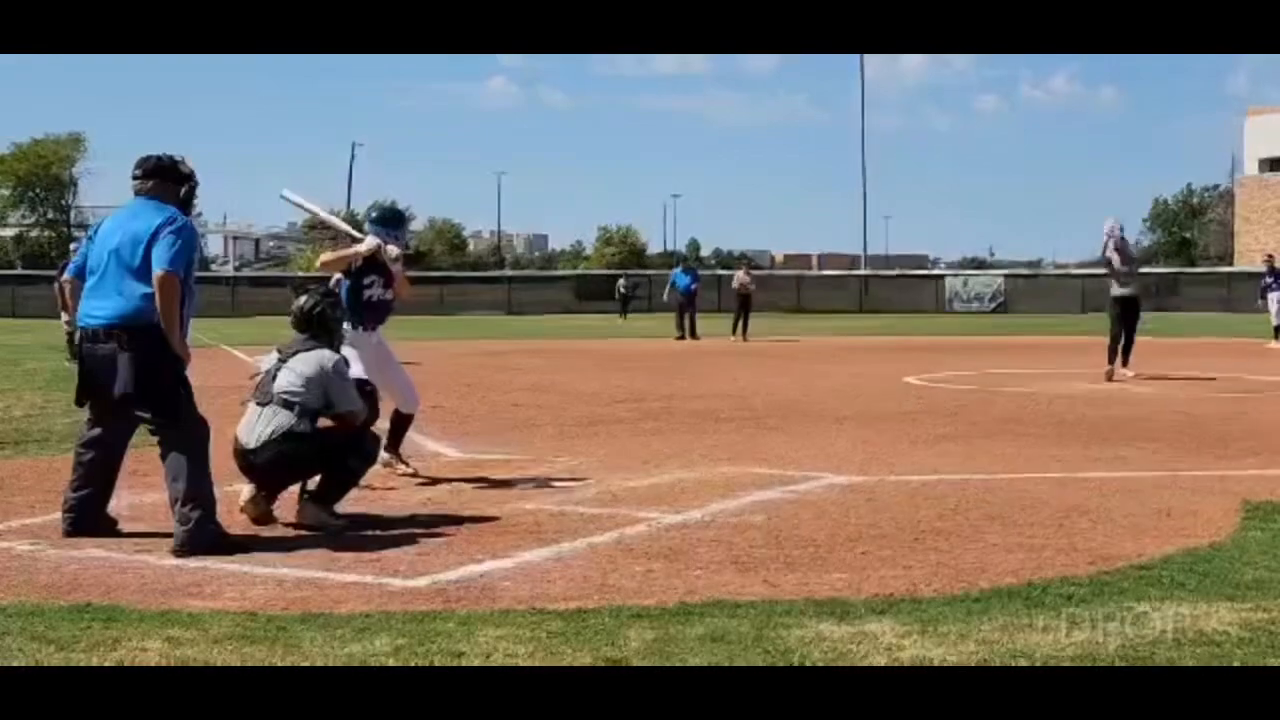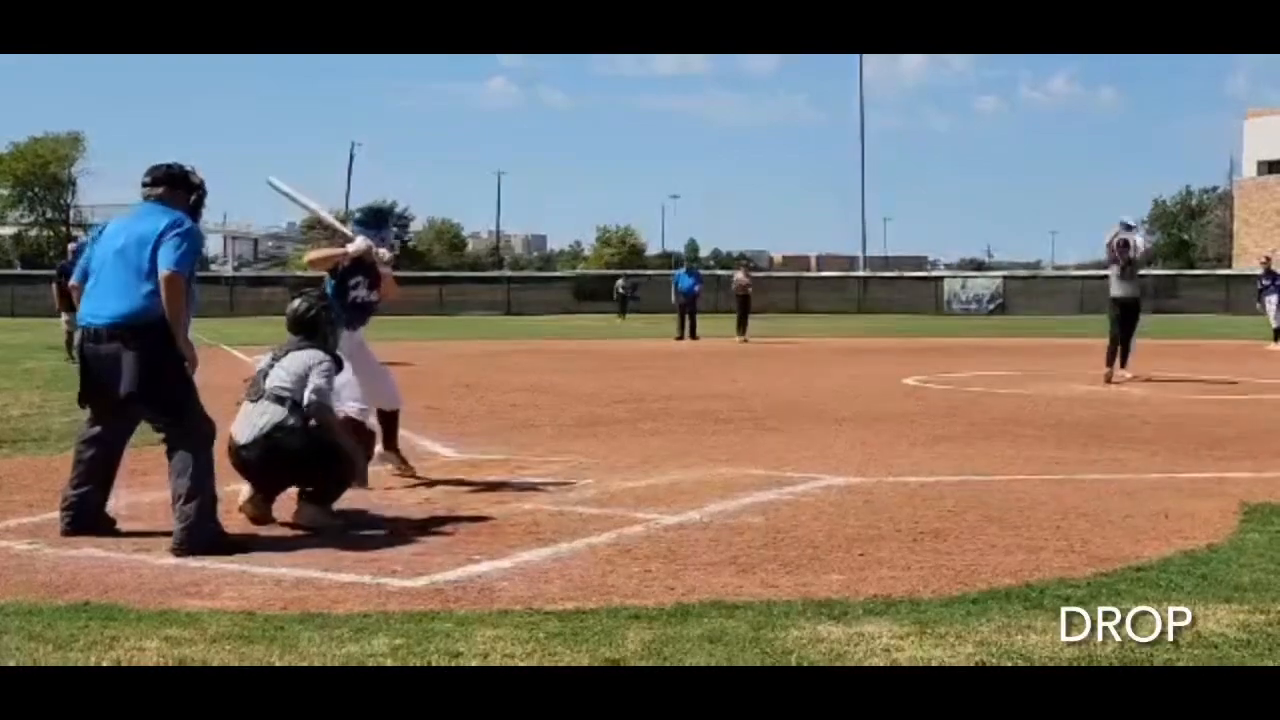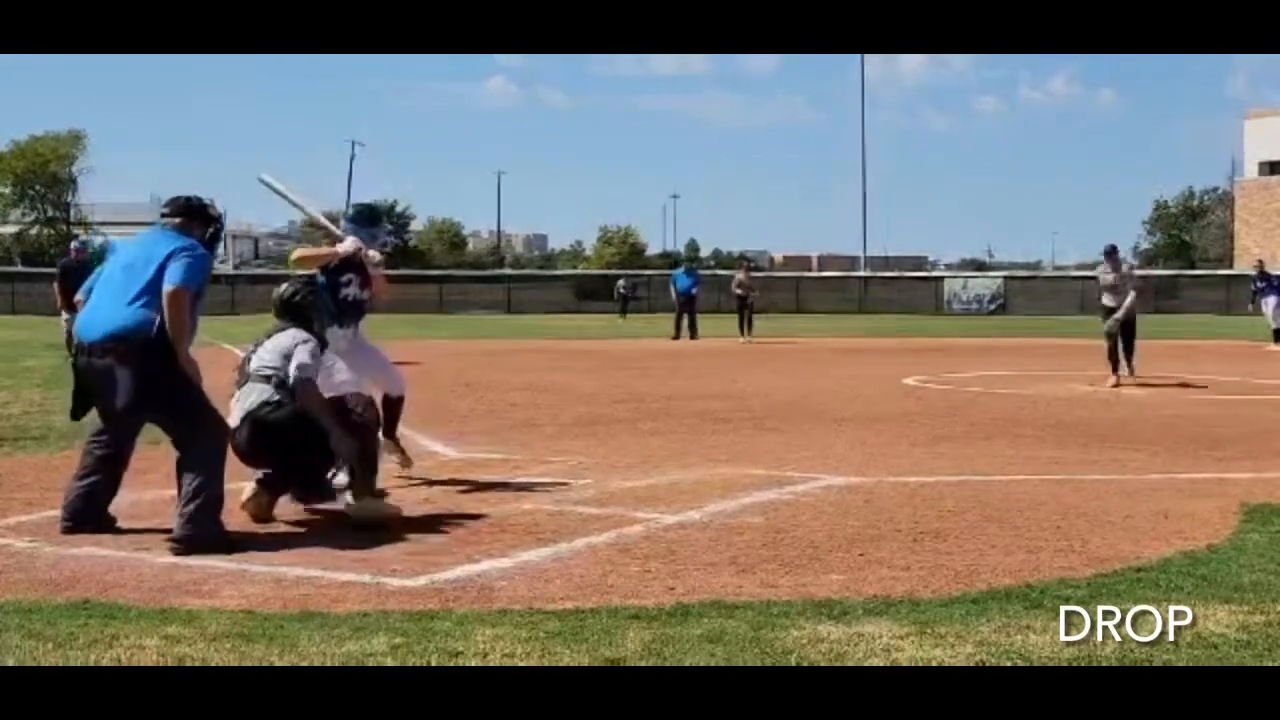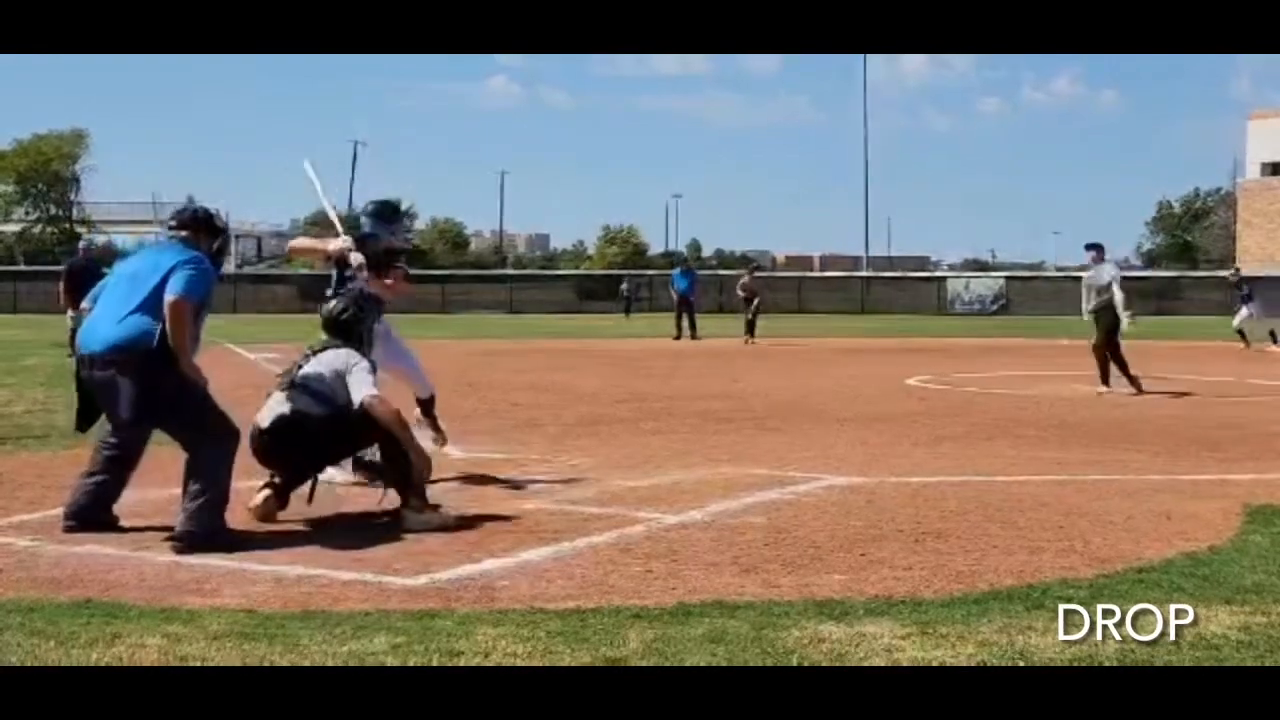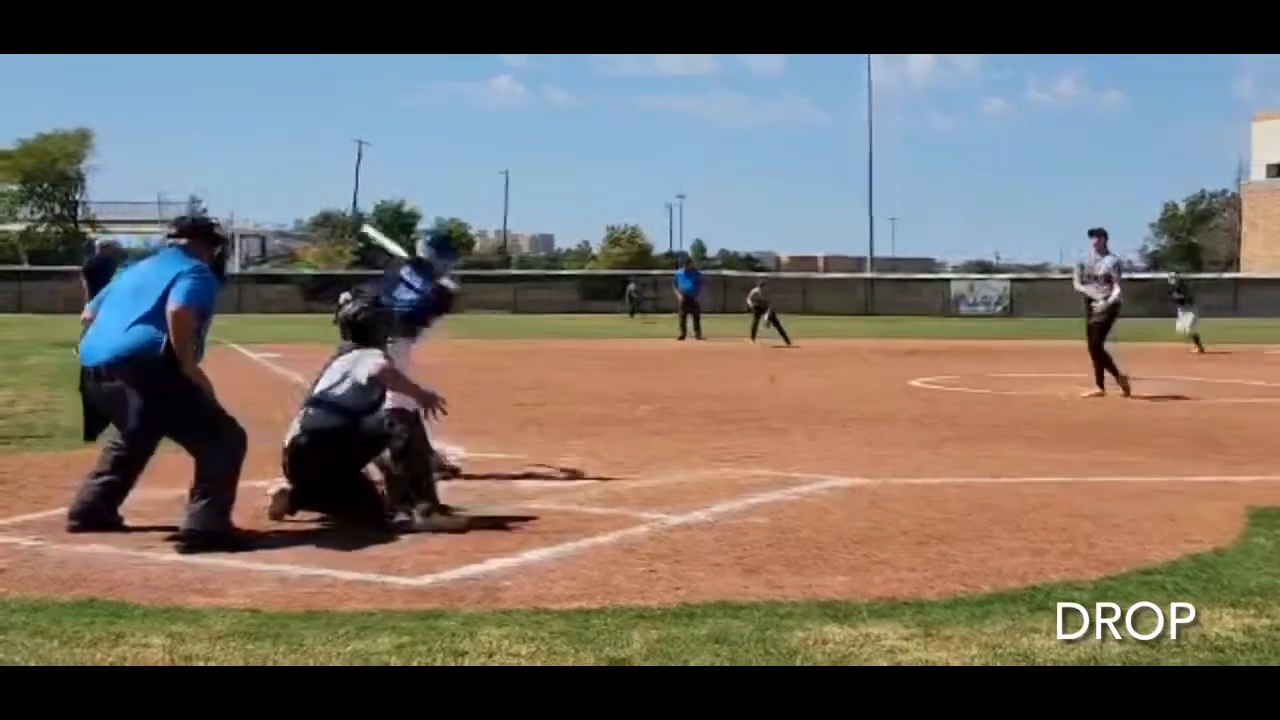
dt=0.5s
person 1, frame 1
left shoulder: (106, 224)
right shoulder: (174, 223)
left elbow: (71, 279)
right elbow: (164, 278)
left wrist: (86, 330)
right wrist: (175, 340)
left hip: (95, 344)
right hip: (139, 344)
left knee: (103, 430)
right knee: (183, 432)
left ankle: (81, 515)
right ankle: (195, 531)
person 1, frame 2
left shoulder: (113, 227)
right shoulder: (179, 226)
left elbow: (77, 283)
right elbow: (170, 279)
right wrist: (181, 339)
left hip: (95, 342)
right hip: (143, 342)
left knee: (103, 429)
right knee: (189, 431)
left ankle: (80, 514)
right ankle: (195, 531)
person 1, frame 3
left shoulder: (127, 247)
right shoulder: (190, 250)
left elbow: (82, 297)
right elbow: (174, 293)
right wrist: (182, 353)
left hip: (88, 352)
right hip: (136, 352)
left knee: (114, 431)
right knee: (205, 434)
left ankle: (81, 512)
right ankle: (196, 529)
person 1, frame 4
left shoulder: (136, 259)
right shoulder: (196, 262)
left elbow: (88, 305)
right elbow: (175, 303)
right wrist: (185, 362)
left hip: (91, 359)
right hip: (138, 361)
left knee: (126, 432)
right knee: (215, 436)
left ankle: (85, 510)
right ankle: (199, 528)
person 1, frame 5
left shoulder: (136, 269)
right shoulder: (196, 272)
left elbow: (89, 314)
right elbow: (178, 311)
right wrist: (190, 367)
left hip: (94, 372)
right hip: (141, 370)
left knee: (136, 436)
right knee: (224, 438)
left ankle: (90, 510)
right ankle: (203, 527)
person 2, frame 1
left shoulder: (389, 262)
right shoulder: (359, 260)
left elbow: (403, 291)
right elbow: (323, 262)
left wrist: (396, 268)
right wrist: (361, 250)
left hip: (373, 339)
right hip: (346, 339)
left knee: (409, 399)
right knee: (364, 401)
left ankle: (390, 452)
person 2, frame 2
left shoulder: (374, 263)
right shoulder: (345, 260)
left elbow: (388, 293)
right elbow: (310, 260)
left wrist: (385, 270)
right wrist: (350, 250)
left hip: (353, 339)
left knee: (389, 395)
right knee: (355, 405)
left ankle: (389, 449)
person 2, frame 3
left shoulder: (367, 260)
right shoulder: (336, 257)
left elbow: (380, 292)
right elbow: (297, 257)
left wrist: (376, 273)
right wrist: (340, 250)
left hip: (350, 335)
right hip: (323, 338)
left knee: (394, 381)
left ankle: (388, 438)
person 2, frame 4
left shoulder: (395, 258)
right shoulder: (348, 248)
left elbow: (392, 289)
right elbow: (293, 247)
left wrist: (366, 276)
right wrist: (330, 248)
left hip: (376, 328)
left knee: (421, 381)
left ankle: (428, 418)
person 2, frame 5
left shoulder: (398, 272)
right shoulder: (442, 296)
right hip: (391, 351)
left knee: (410, 401)
right knee: (398, 411)
left ankle: (427, 454)
person 3, frame 1
left shoulder: (277, 355)
right shoulder: (330, 359)
right elbow: (353, 417)
right wrist: (364, 404)
left hip: (245, 454)
right hip: (274, 454)
right knee: (365, 441)
left ankle: (261, 492)
right ankle: (316, 505)
person 3, frame 2
left shoulder: (276, 356)
right shoulder: (319, 359)
right elbow: (318, 408)
right wrist: (356, 455)
left hip: (240, 452)
right hip: (266, 451)
right knee: (359, 436)
left ankle: (259, 493)
right ankle: (313, 506)
person 3, frame 3
left shoulder: (269, 341)
right shoulder: (303, 339)
right elbow: (304, 388)
right wrist: (336, 434)
left hip: (244, 436)
right hip: (265, 427)
right knee: (360, 408)
left ankle: (264, 489)
right ankle: (363, 498)
person 3, frame 4
left shoulder: (318, 354)
right shoulder: (354, 360)
right elbow: (373, 402)
right wrist: (414, 448)
left hip: (264, 441)
right hip: (288, 435)
right knee: (386, 422)
left ankle: (274, 492)
right ankle: (415, 507)
person 3, frame 5
left shoulder: (347, 357)
right shoulder: (367, 355)
right elbow: (380, 371)
right wrist: (420, 394)
left hip: (302, 456)
right hip: (317, 450)
left knee: (372, 508)
left ankle: (293, 495)
